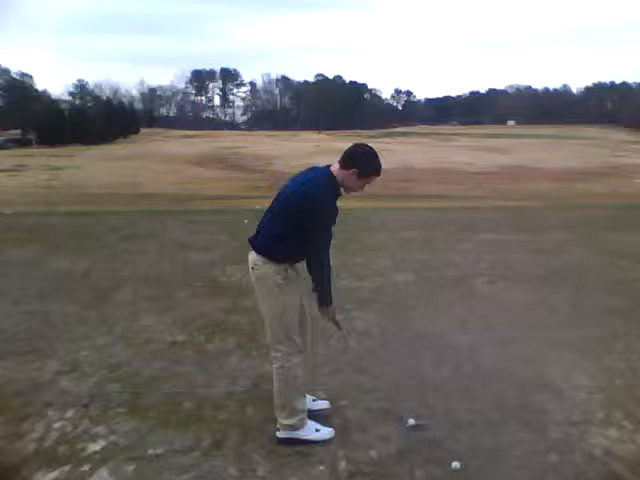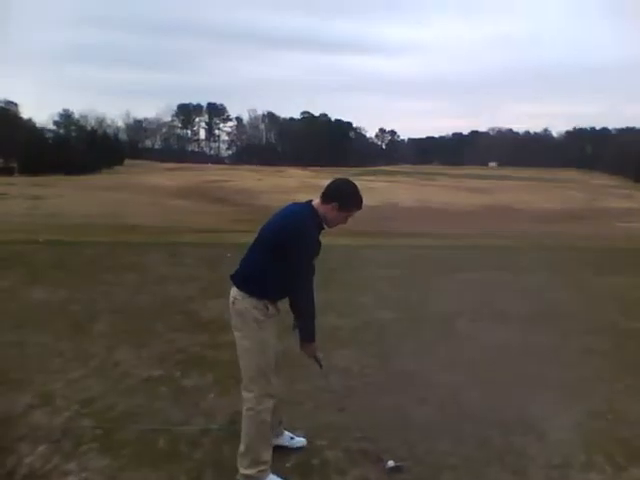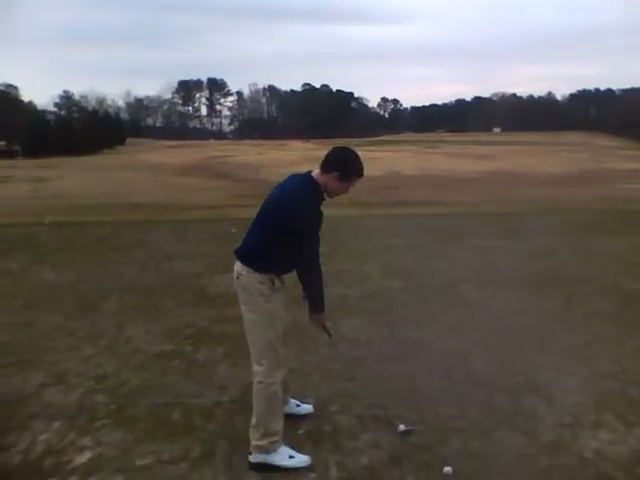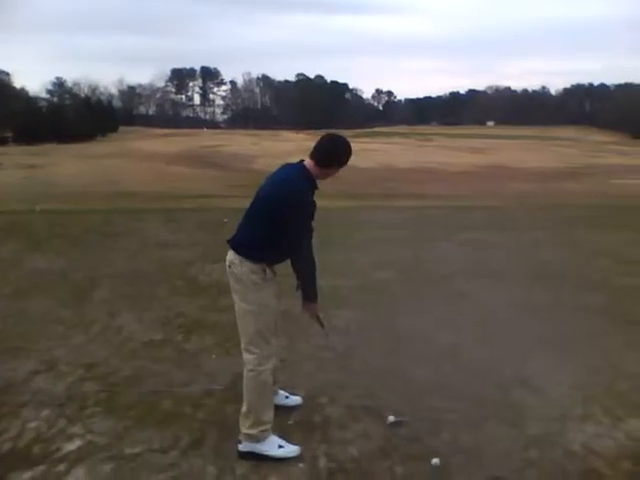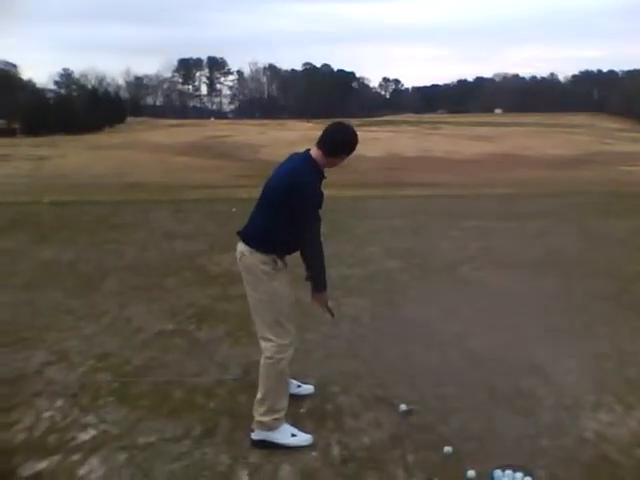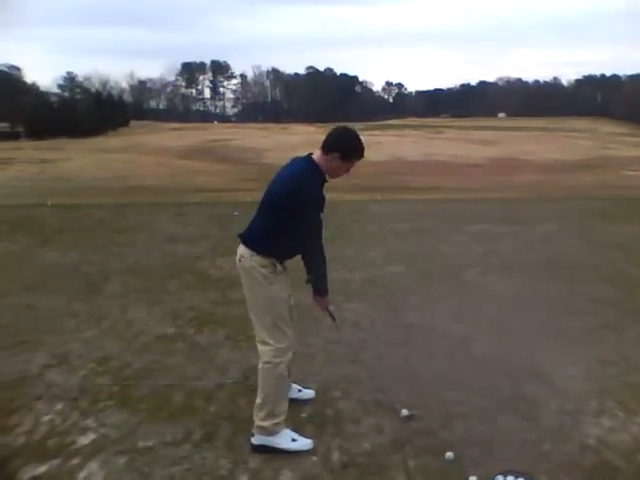
dt=0.7s
person 1, frame 1
left shoulder: (317, 177)
right shoulder: (320, 195)
right elbow: (319, 252)
left wrist: (317, 290)
right wrist: (325, 299)
left hip: (286, 260)
right hip: (272, 267)
left knee: (305, 332)
right knee: (288, 347)
left ankle: (296, 396)
right ankle: (291, 424)
person 1, frame 2
left shoulder: (299, 214)
right shoulder: (303, 230)
right elbow: (302, 287)
left wrist: (300, 322)
right wrist: (307, 336)
left hip: (255, 297)
right hip: (253, 303)
left knee: (265, 377)
right knee: (259, 389)
left ankle: (272, 431)
person 1, frame 3
left shoulder: (299, 185)
right shoulder: (304, 202)
right elbow: (308, 258)
left wrist: (309, 294)
right wrist: (316, 306)
left hip: (261, 271)
right hip: (259, 278)
left knee: (276, 345)
right knee: (269, 361)
left ankle: (279, 401)
right ankle: (264, 448)
person 1, frame 4
left shoulder: (291, 174)
right shoulder: (298, 193)
right elbow: (301, 248)
left wrist: (303, 283)
right wrist: (310, 295)
left hip: (252, 260)
right hip: (251, 267)
left knee: (266, 337)
right knee: (260, 350)
left ankle: (267, 392)
right ankle: (254, 437)
person 1, frame 5
left shoulder: (298, 163)
right shoulder: (305, 182)
right elbow: (310, 237)
left wrist: (312, 274)
right wrist: (319, 285)
left hip: (262, 251)
right hip: (262, 258)
left knee: (280, 327)
right knee: (278, 339)
left ankle: (279, 382)
right ankle: (267, 425)
person 1, frame 6
left shoulder: (301, 167)
right shoulder: (307, 186)
left elbow: (303, 236)
right elbow: (311, 241)
left wrist: (313, 278)
right wrist: (320, 288)
left hip: (263, 255)
right hip: (261, 262)
left knee: (282, 325)
right knee: (276, 343)
left ankle: (279, 386)
right ankle: (267, 430)
